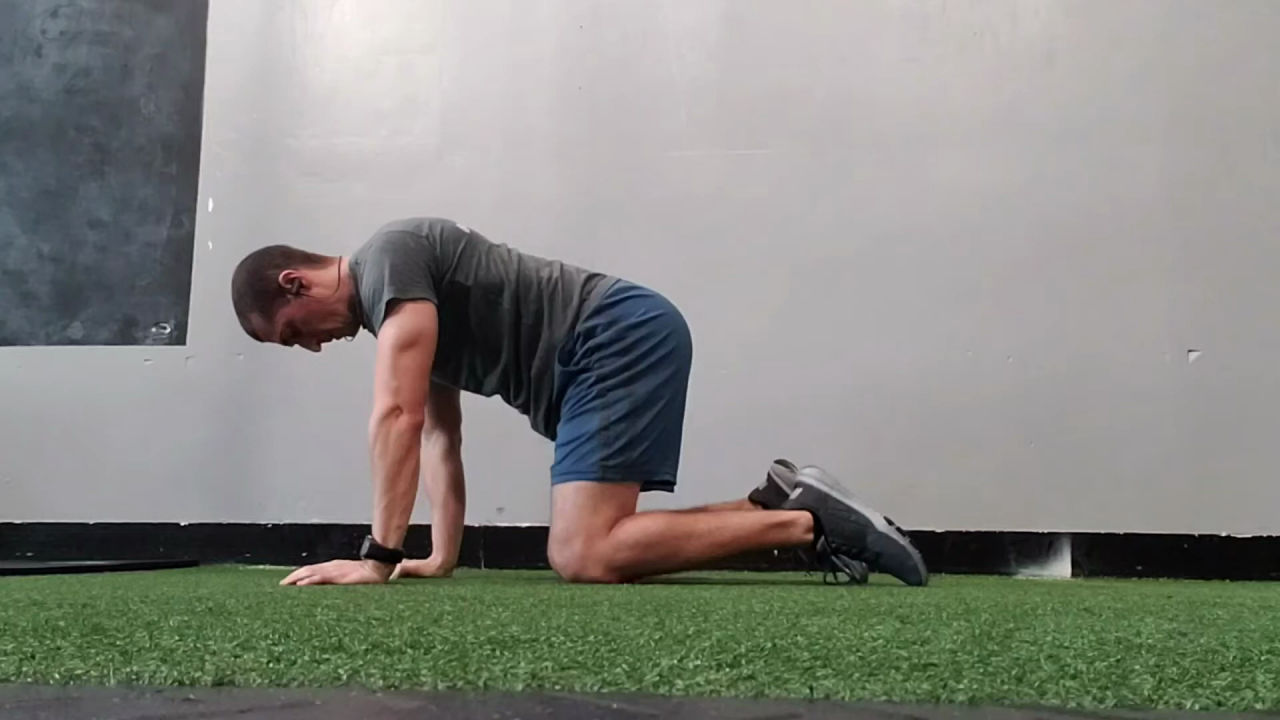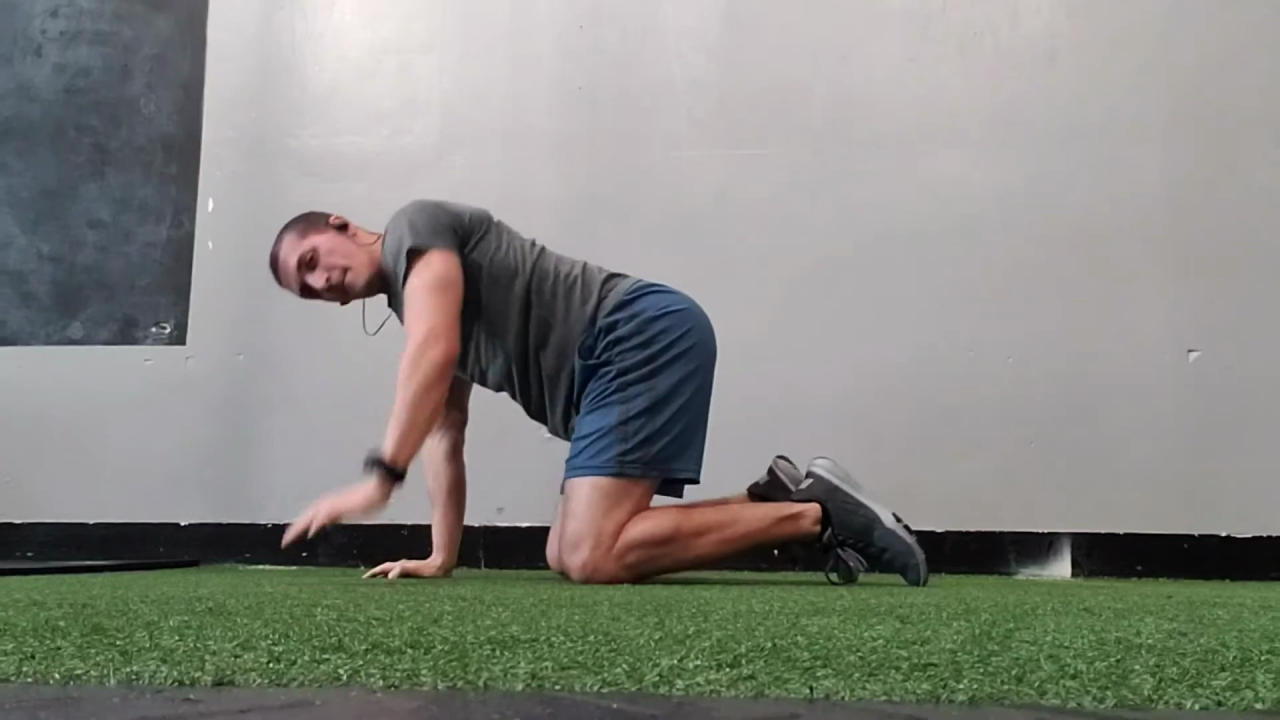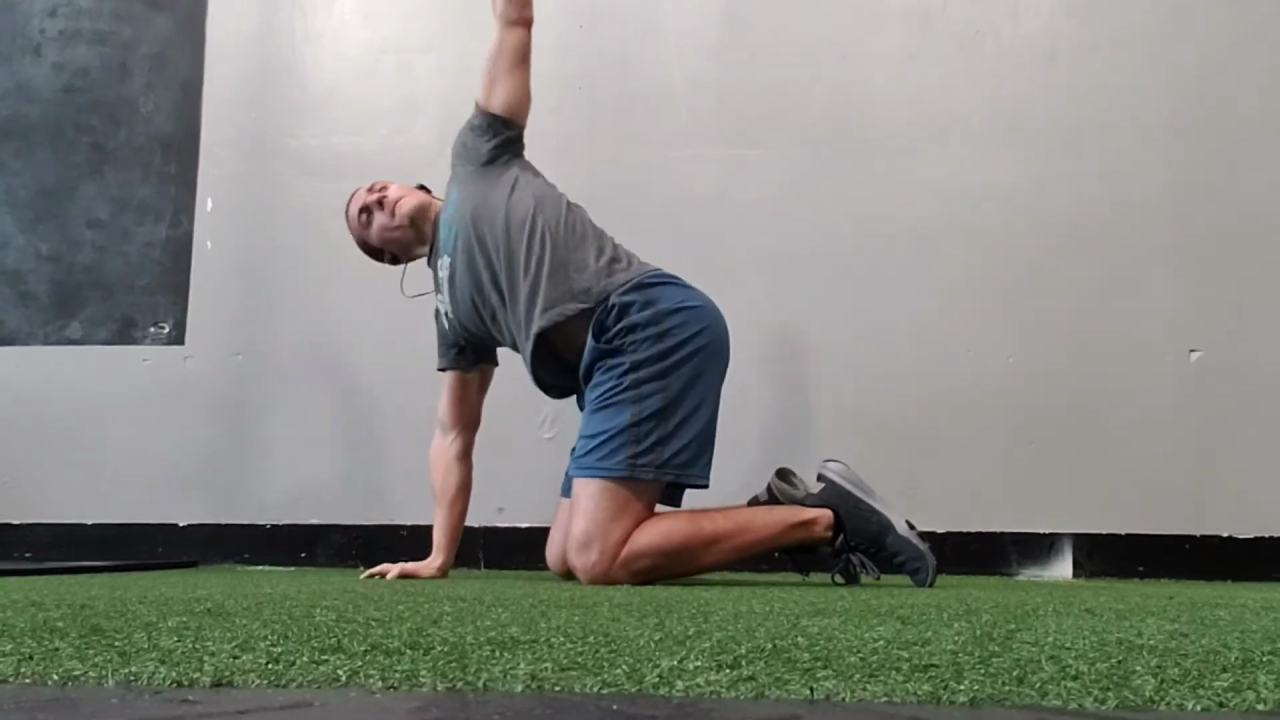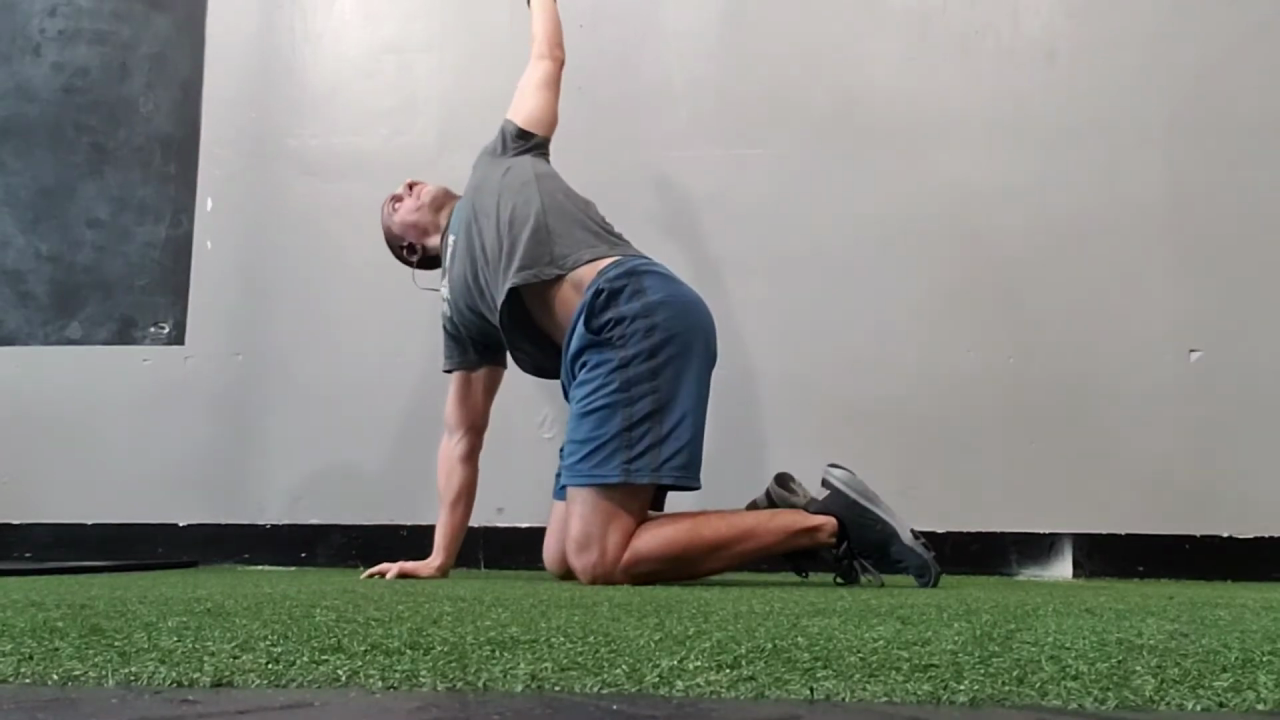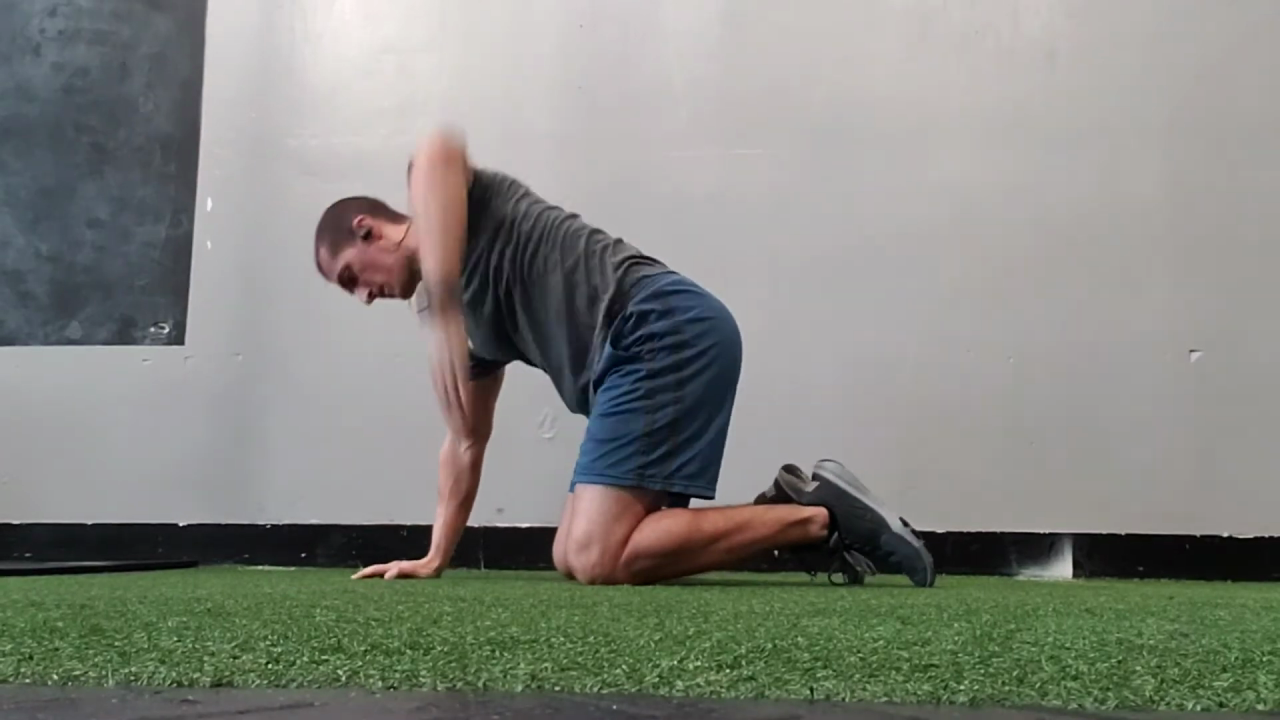
dt=0.7s
person 1, frame 1
left shoulder: (390, 257)
right shoulder: (405, 310)
left elbow: (397, 415)
right elbow: (438, 433)
left wrist: (379, 555)
right wrist: (443, 555)
left hip: (622, 334)
right hip: (616, 349)
left knee: (584, 556)
right knee: (578, 548)
left ankle: (808, 521)
right ankle: (773, 503)
person 1, frame 2
left shoulder: (414, 227)
right shoulder: (417, 305)
left elbow: (431, 354)
right elbow: (443, 434)
left wrist: (378, 476)
right wrist: (441, 556)
left hip: (643, 334)
right hip: (622, 361)
left knee: (592, 557)
right knee: (568, 554)
left ankle: (815, 513)
right ankle: (774, 501)
person 1, frame 3
left shoulder: (477, 159)
right shoulder: (450, 306)
right elbow: (454, 434)
right wrist: (439, 557)
left hip: (652, 327)
right hip: (620, 356)
left knee: (600, 561)
right knee: (566, 558)
left ankle: (824, 517)
right ankle: (779, 513)
person 1, frame 4
left shoulder: (500, 162)
right shoulder: (458, 301)
left elbow: (546, 61)
right elbow: (461, 436)
right wrist: (438, 558)
left hip: (635, 316)
right hip: (603, 345)
left knee: (600, 563)
right knee: (563, 559)
left ankle: (826, 524)
right ankle: (777, 521)
person 1, frame 5
left shoulder: (436, 193)
right shoulder: (473, 318)
left elbow: (440, 149)
right elbow: (462, 441)
left wrist: (442, 320)
right wrist: (434, 557)
left hip: (666, 331)
right hip: (642, 352)
left knee: (598, 561)
right knee: (571, 556)
left ankle: (819, 519)
right ankle: (792, 503)
